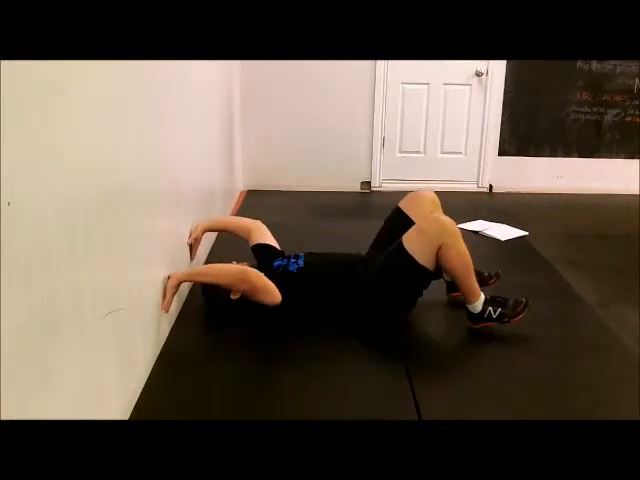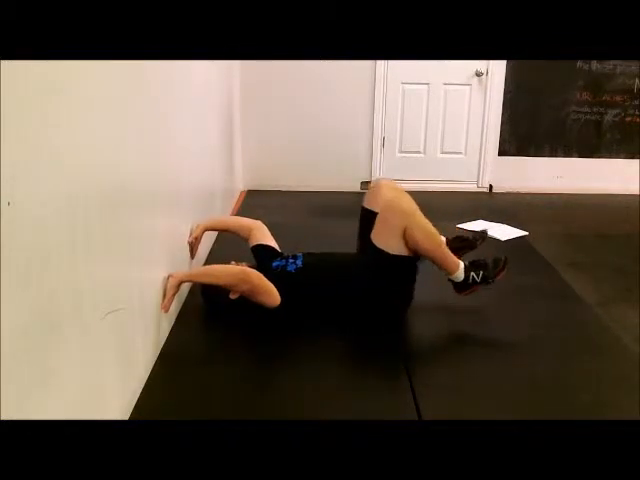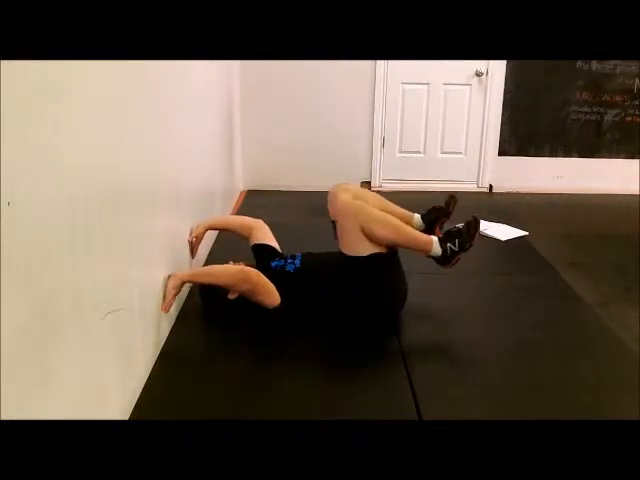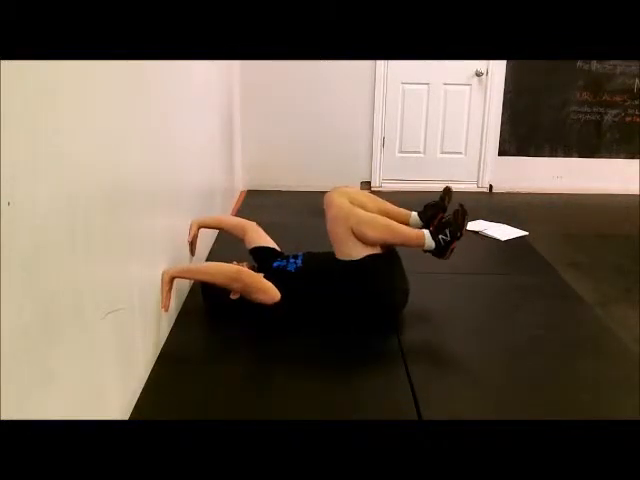
dt=0.4s
person 1, frame 1
left shoulder: (269, 263)
right shoulder: (267, 291)
left elbow: (254, 225)
right elbow: (243, 275)
left wrist: (204, 226)
right wrist: (182, 276)
left hip: (373, 266)
right hip: (382, 292)
left knee: (424, 200)
right knee: (440, 226)
left ankle: (459, 279)
right ankle: (480, 308)
person 1, frame 2
left shoulder: (268, 263)
right shoulder: (268, 294)
left elbow: (254, 226)
right elbow: (243, 276)
left wrist: (204, 226)
right wrist: (181, 276)
left hip: (366, 268)
right hip: (383, 290)
left knee: (384, 189)
right knee: (394, 207)
left ankle: (445, 247)
right ankle: (462, 275)
person 1, frame 3
left shoulder: (268, 264)
right shoulder: (267, 297)
left elbow: (255, 226)
right elbow: (245, 276)
left wrist: (204, 226)
right wrist: (181, 277)
left hip: (374, 277)
right hip: (380, 292)
left knee: (341, 194)
right knee: (348, 207)
left ankle: (422, 224)
right ankle: (440, 248)
person 1, frame 4
left shoulder: (269, 264)
right shoulder: (268, 300)
left elbow: (247, 227)
right elbow: (236, 276)
left wrist: (199, 223)
right wrist: (173, 272)
left hip: (380, 280)
right hip: (380, 293)
left knee: (337, 197)
right knee: (340, 211)
left ankle: (420, 221)
right ankle: (433, 241)
